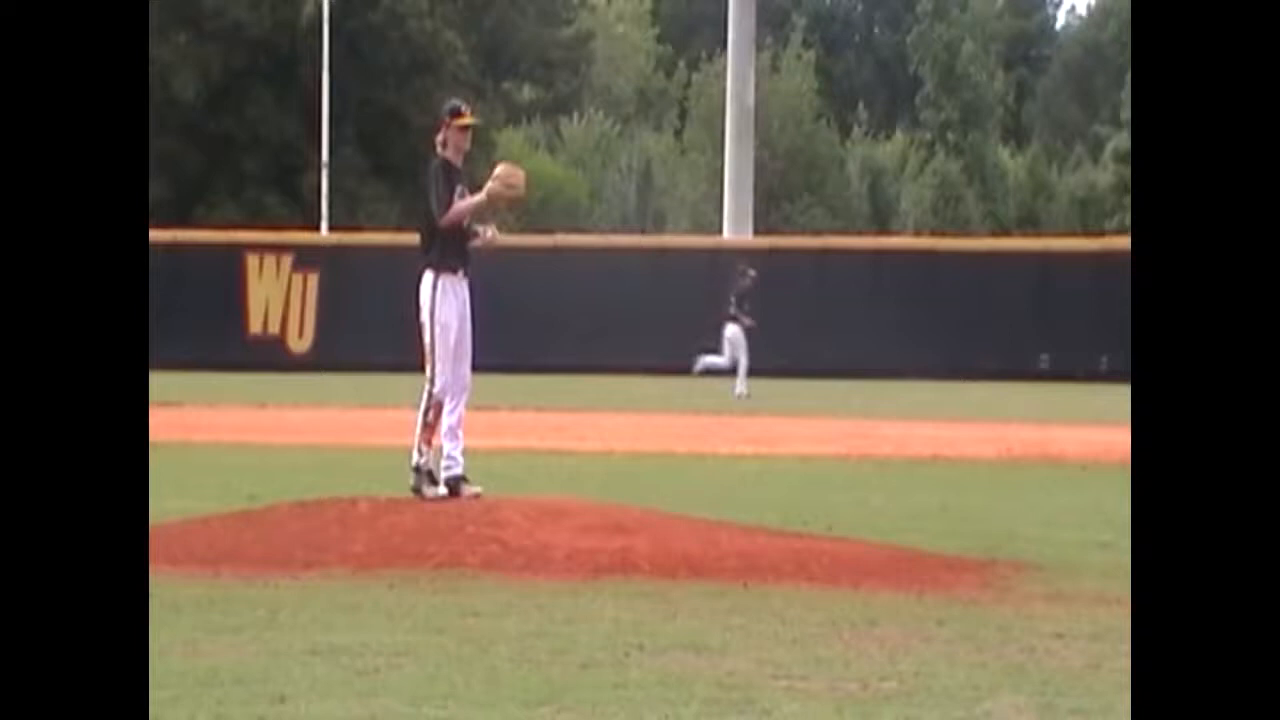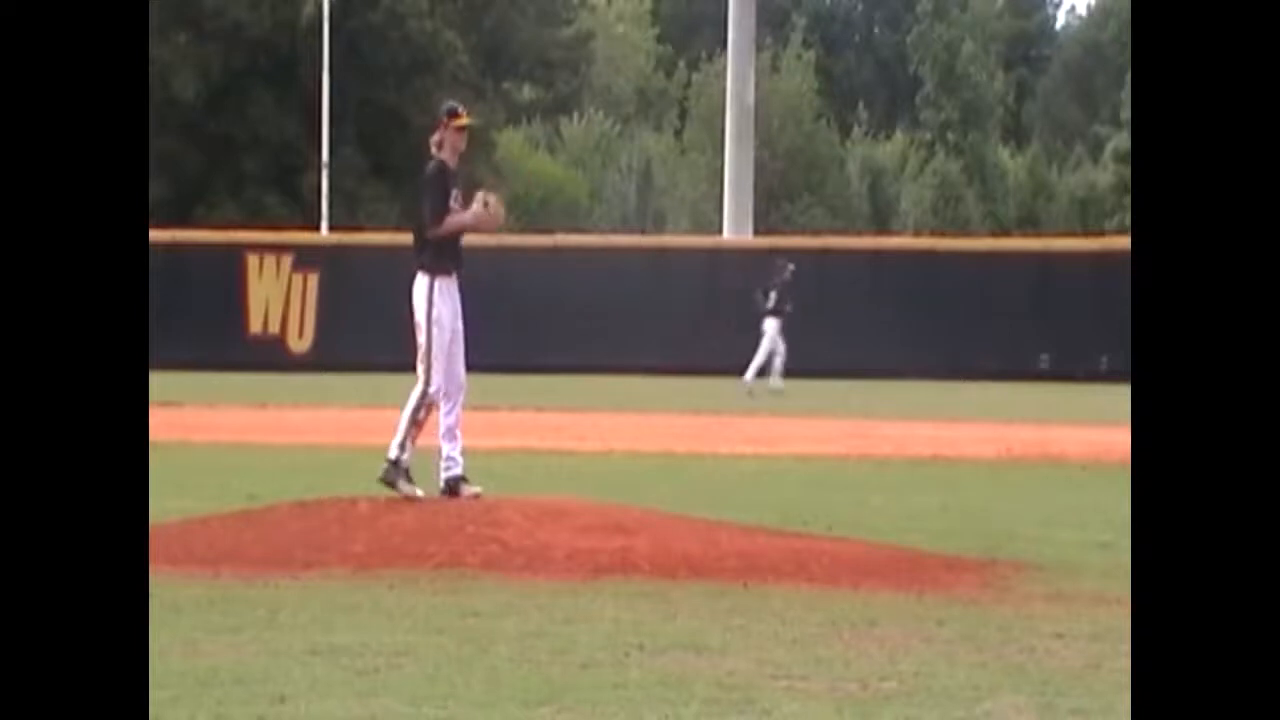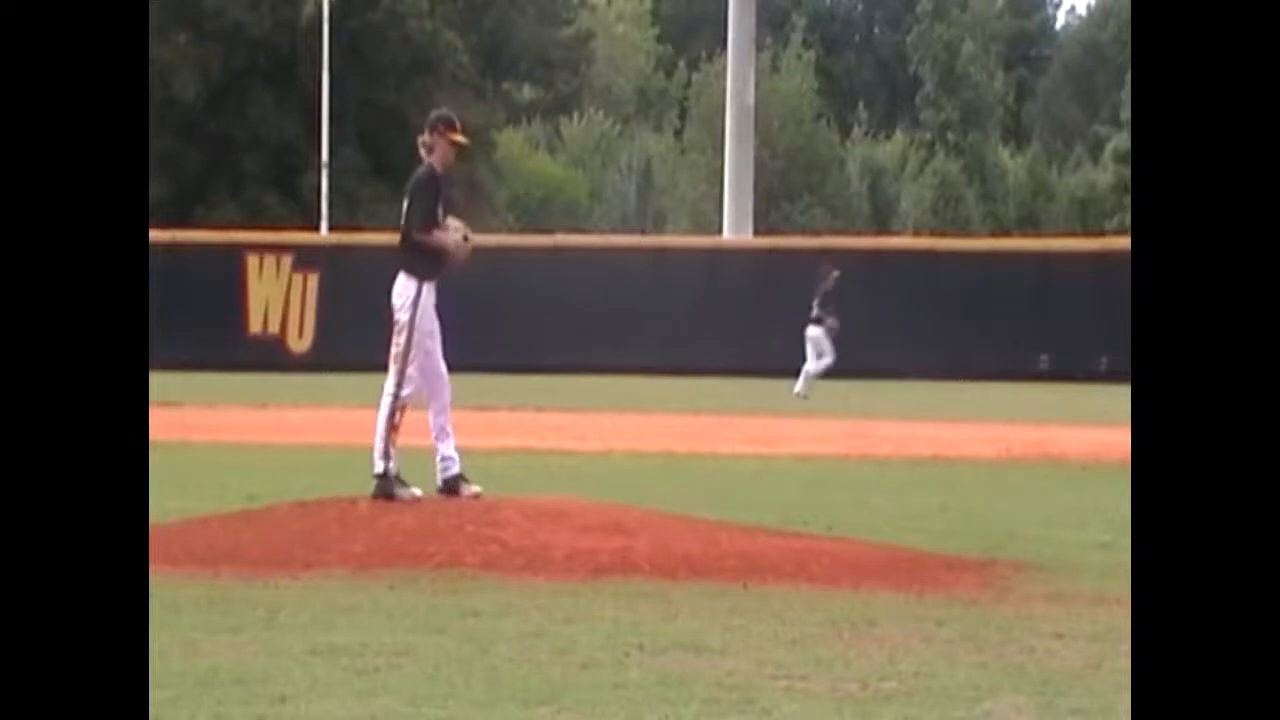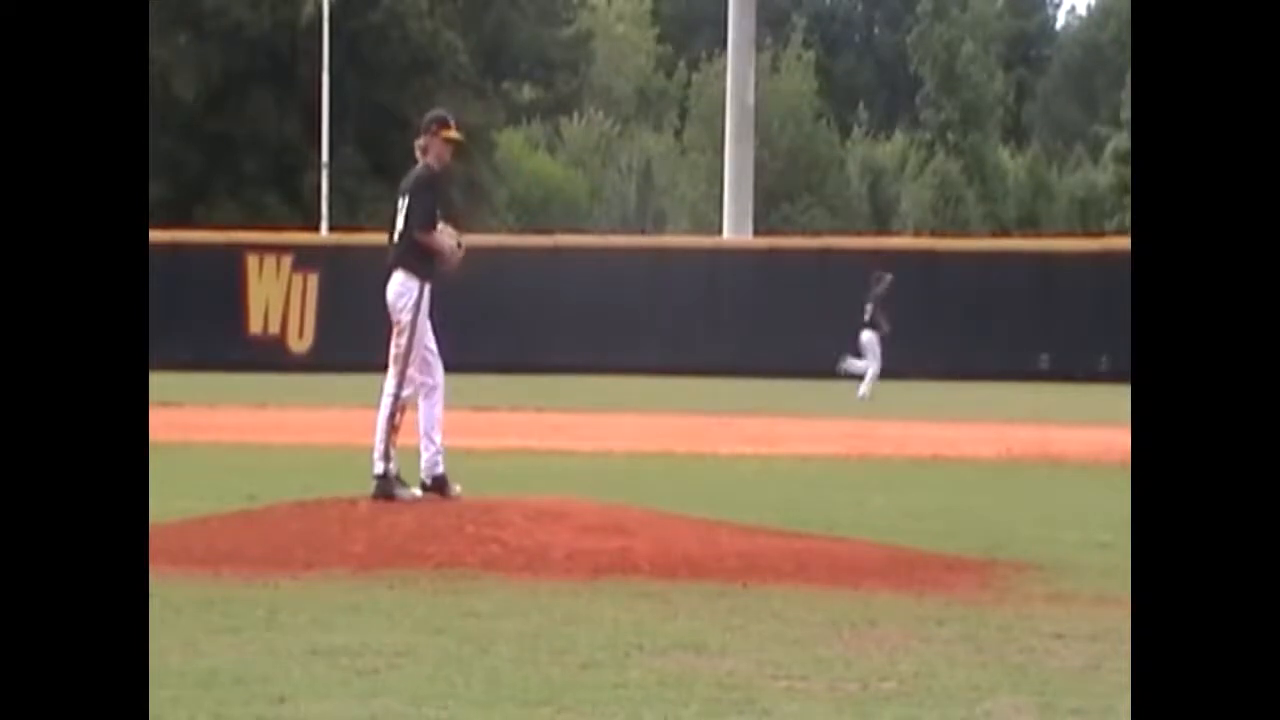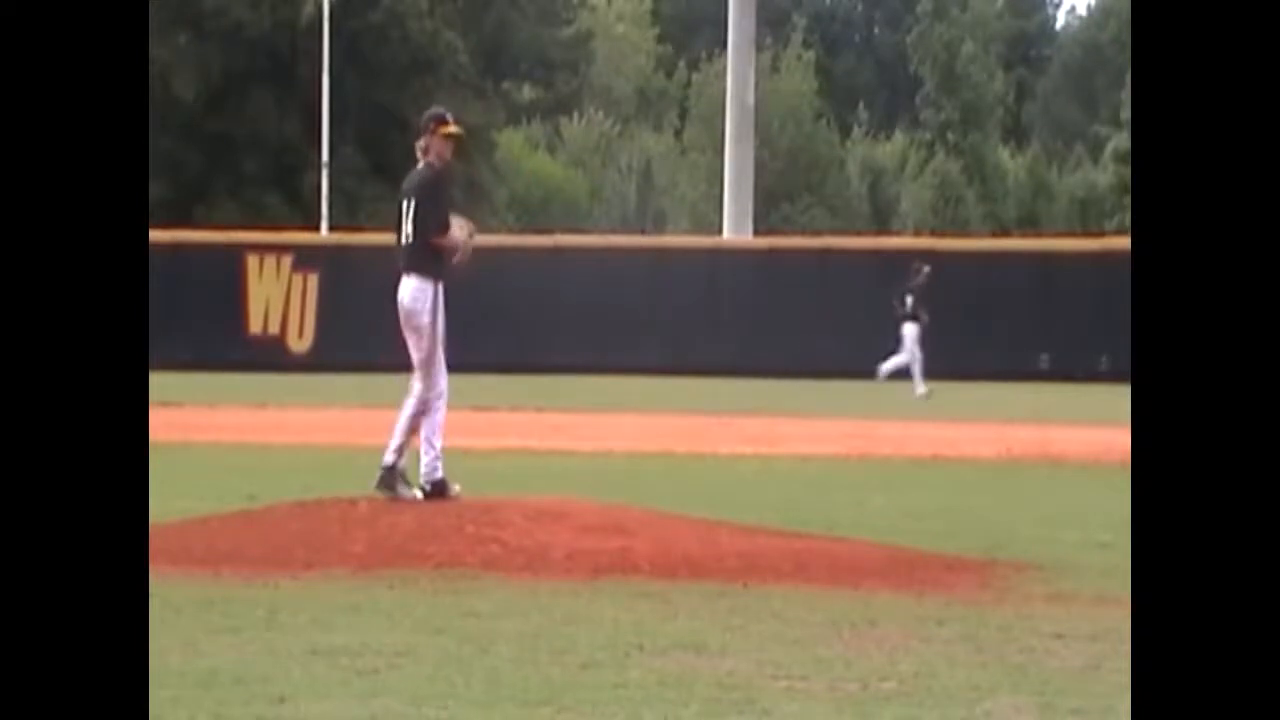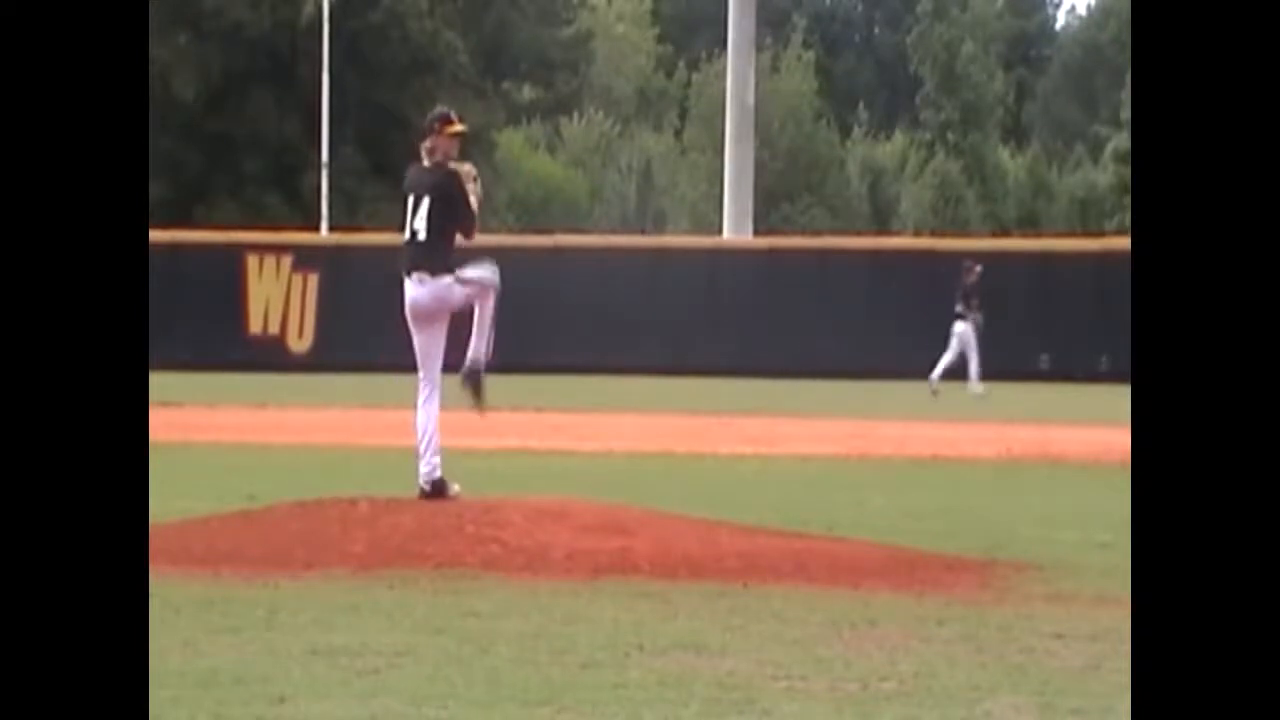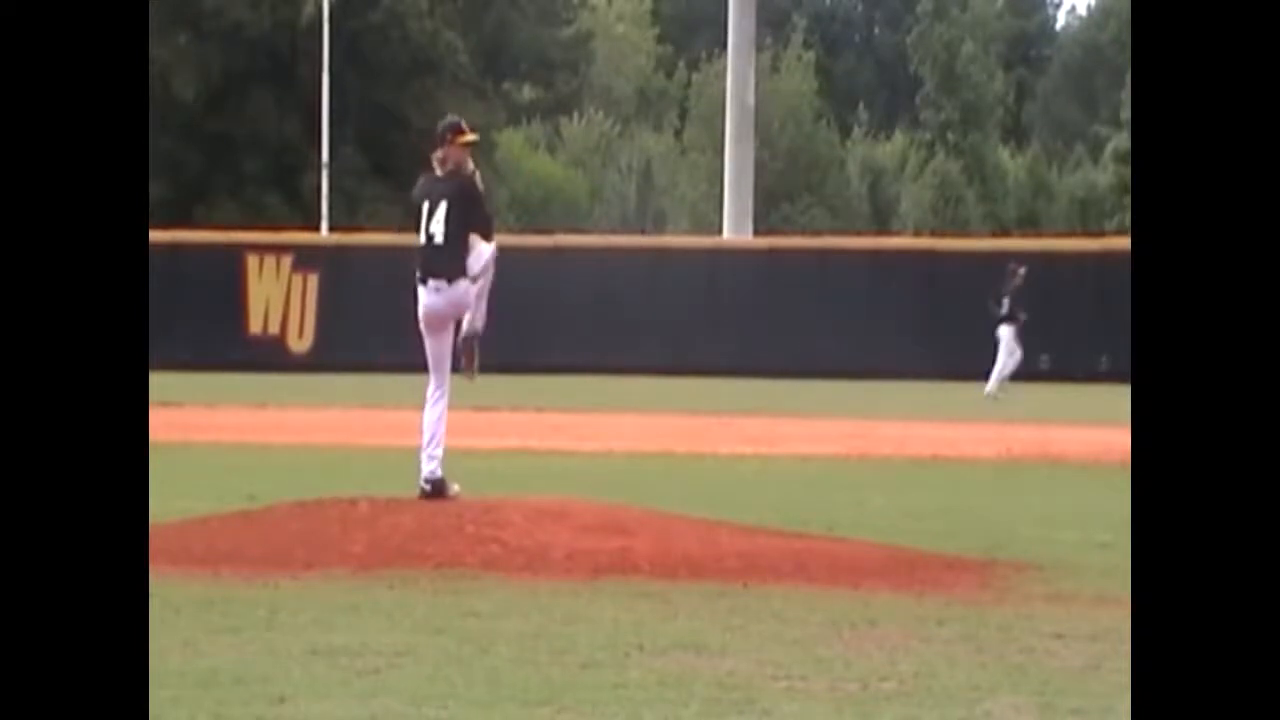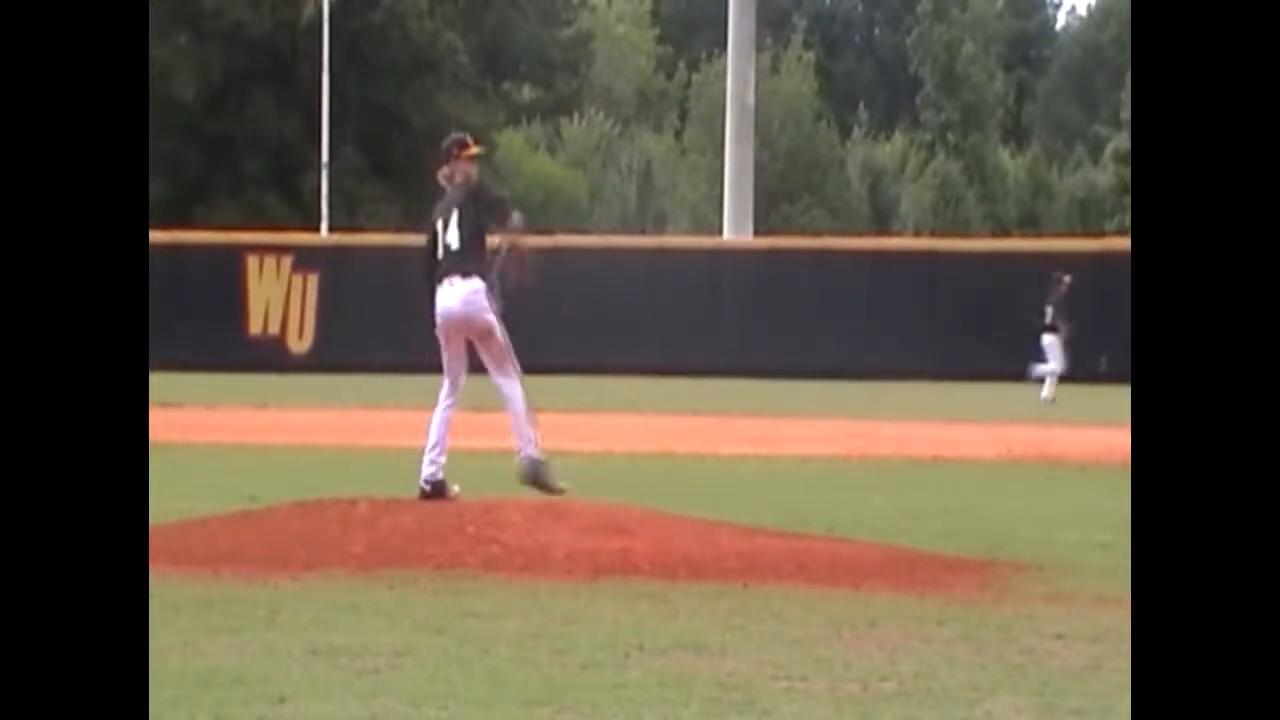
dt=0.3s
person 1, frame 1
left shoulder: (460, 173)
right shoulder: (438, 169)
right elbow: (444, 216)
left wrist: (480, 232)
right wrist: (484, 196)
left hip: (460, 282)
right hip: (439, 283)
left knee: (460, 381)
right knee: (439, 380)
left ankle: (452, 471)
right ankle: (421, 466)
person 1, frame 2
left shoulder: (453, 175)
right shoulder: (433, 172)
right elbow: (432, 227)
left wrist: (469, 221)
right wrist: (469, 216)
left hip: (450, 284)
right hip: (432, 284)
left knee: (454, 382)
right knee: (432, 381)
left ankle: (451, 473)
right ankle: (396, 460)
person 1, frame 3
left shoulder: (427, 178)
right shoulder: (429, 178)
right elbow: (420, 232)
left wrist: (446, 232)
right wrist: (451, 245)
left hip: (421, 288)
right hip: (415, 288)
left knee: (437, 383)
right knee: (402, 382)
left ankle: (449, 472)
right ankle: (385, 473)
person 1, frame 4
left shoulder: (412, 178)
right shoulder: (428, 177)
right elbow: (421, 232)
left wrist: (441, 238)
right wrist: (446, 250)
left hip: (407, 283)
right hip: (411, 286)
left knee: (431, 379)
right knee: (400, 382)
left ankle: (433, 471)
right ankle: (383, 474)
person 1, frame 5
left shoulder: (412, 180)
right shoulder: (435, 178)
right elbow: (437, 236)
left wrist: (447, 240)
right wrist: (457, 243)
left hip: (407, 286)
right hip: (425, 288)
left knee: (432, 382)
right knee: (428, 384)
left ankle: (431, 475)
right ankle: (392, 467)
person 1, frame 6
left shoulder: (412, 175)
right shoulder: (448, 178)
right elbow: (468, 230)
right wrist: (473, 195)
left hip: (412, 288)
right hip: (441, 284)
left knee: (428, 383)
right knee: (489, 276)
left ankle: (430, 475)
right ankle: (474, 365)
person 1, frame 7
left shoulder: (421, 186)
right shoulder: (463, 183)
right elbow: (487, 230)
left hip: (426, 294)
right hip: (455, 289)
left knee: (437, 384)
right knee: (486, 249)
left ankle: (430, 475)
right ankle: (471, 338)
person 1, frame 8
left shoulder: (438, 211)
right shoulder: (474, 193)
right elbow: (512, 220)
left hip: (443, 300)
right hip: (470, 293)
left knee: (451, 389)
right knee: (508, 376)
left ankle: (431, 477)
right ankle: (531, 461)
